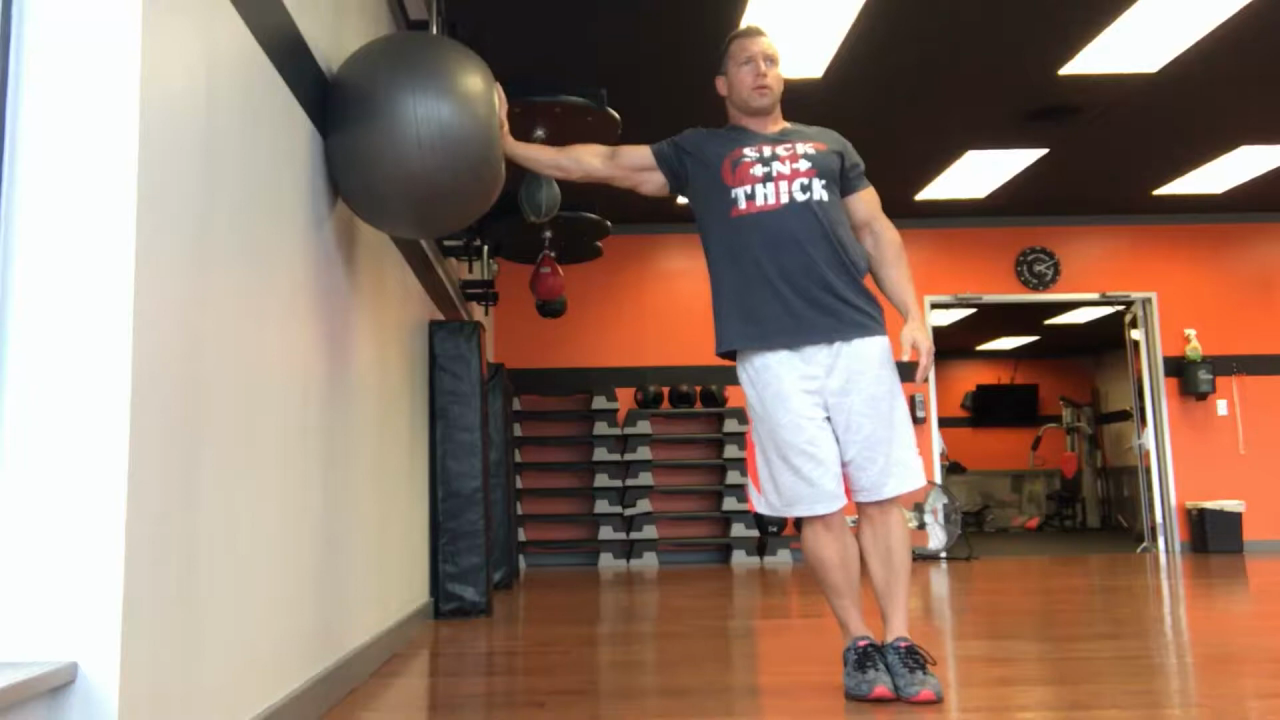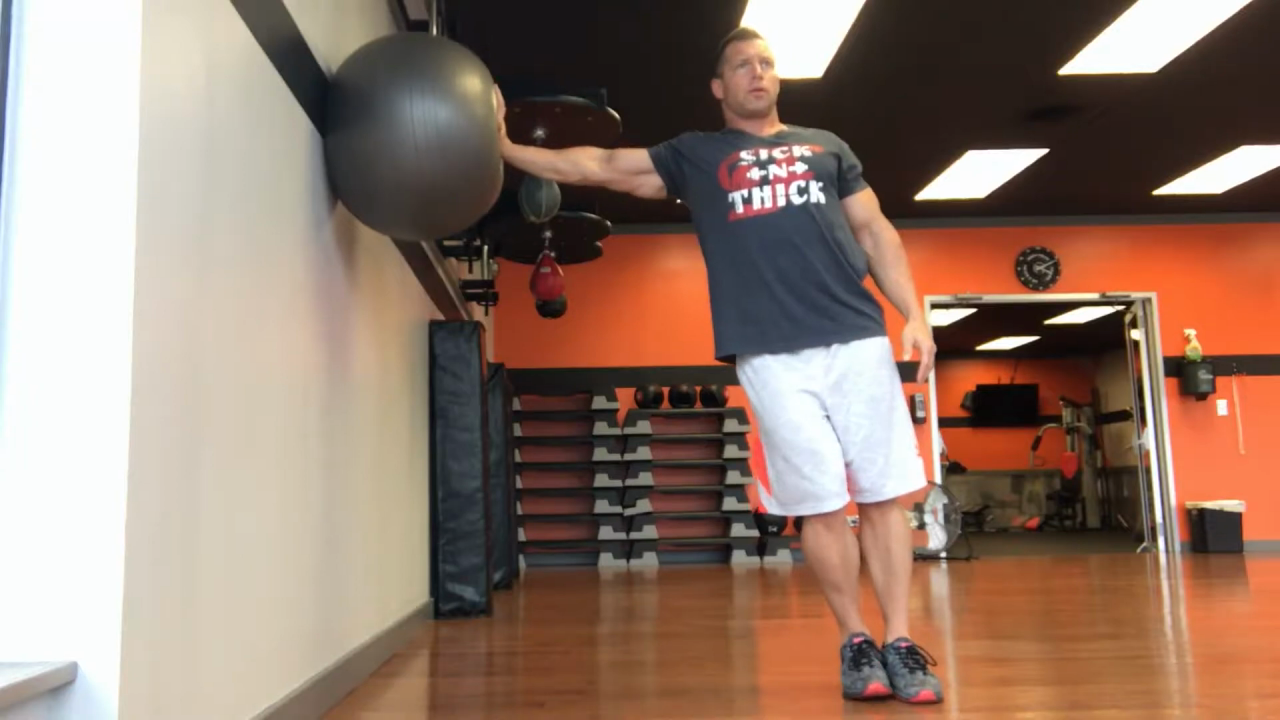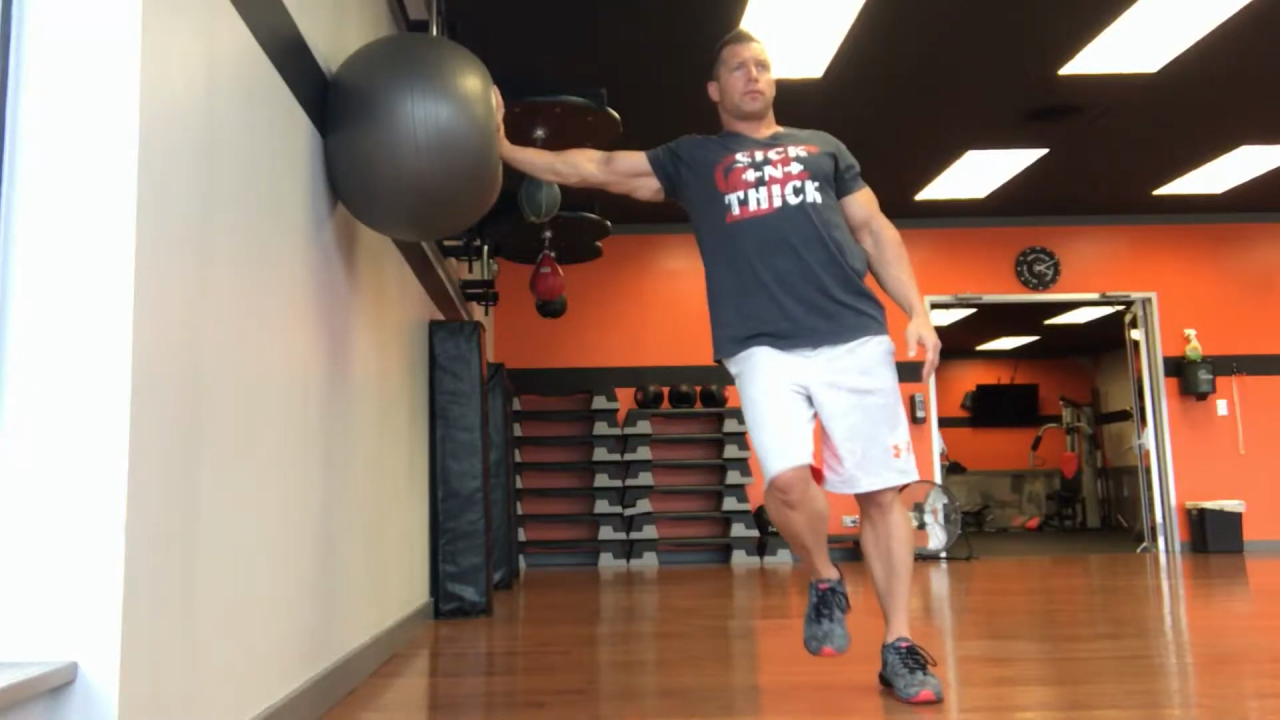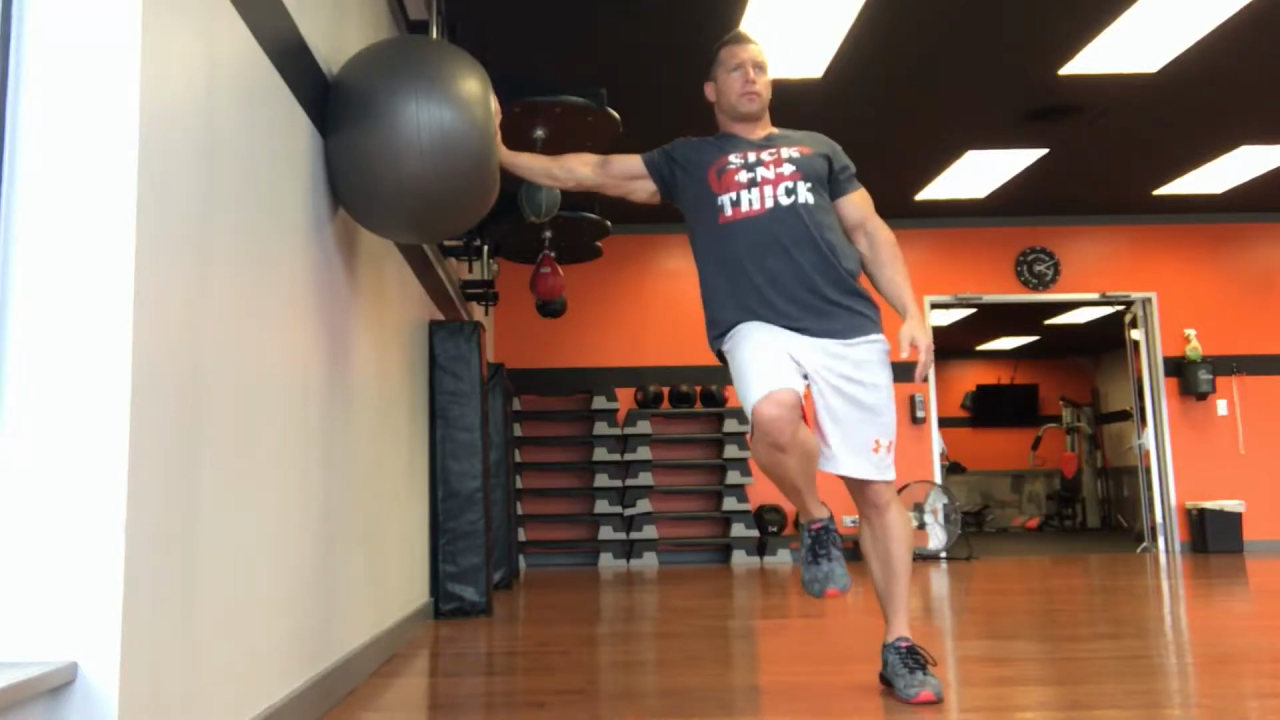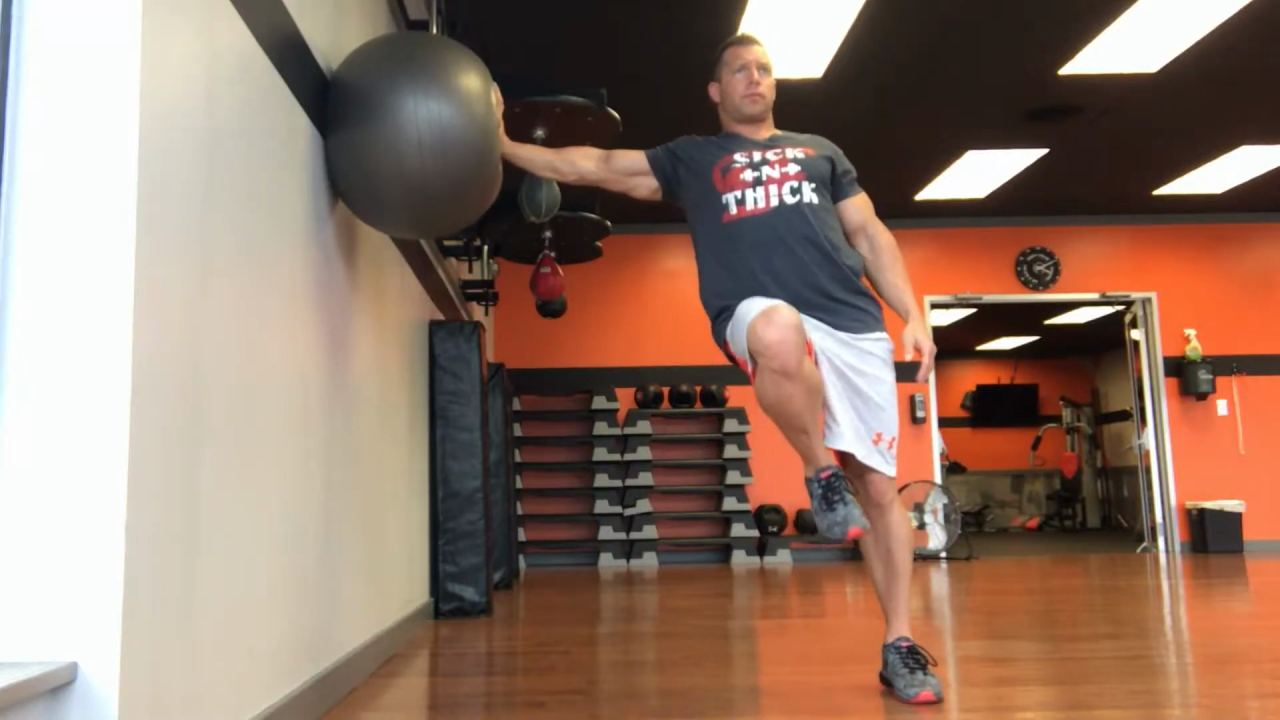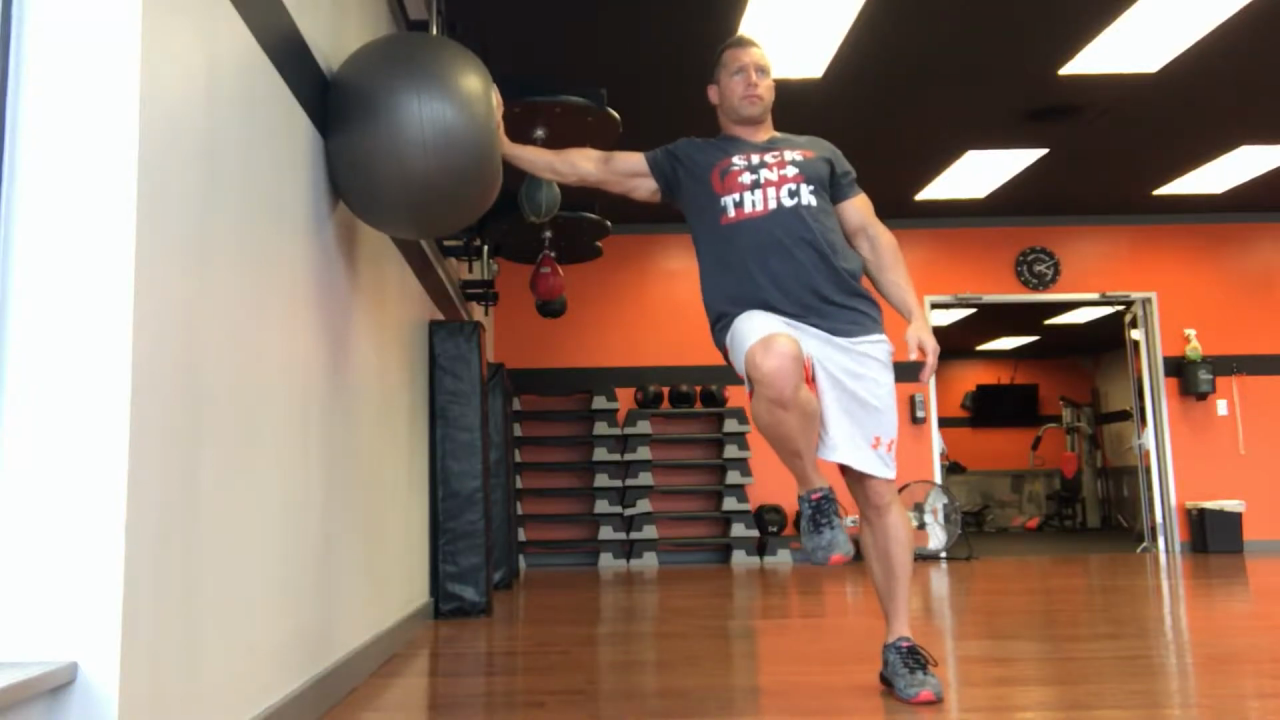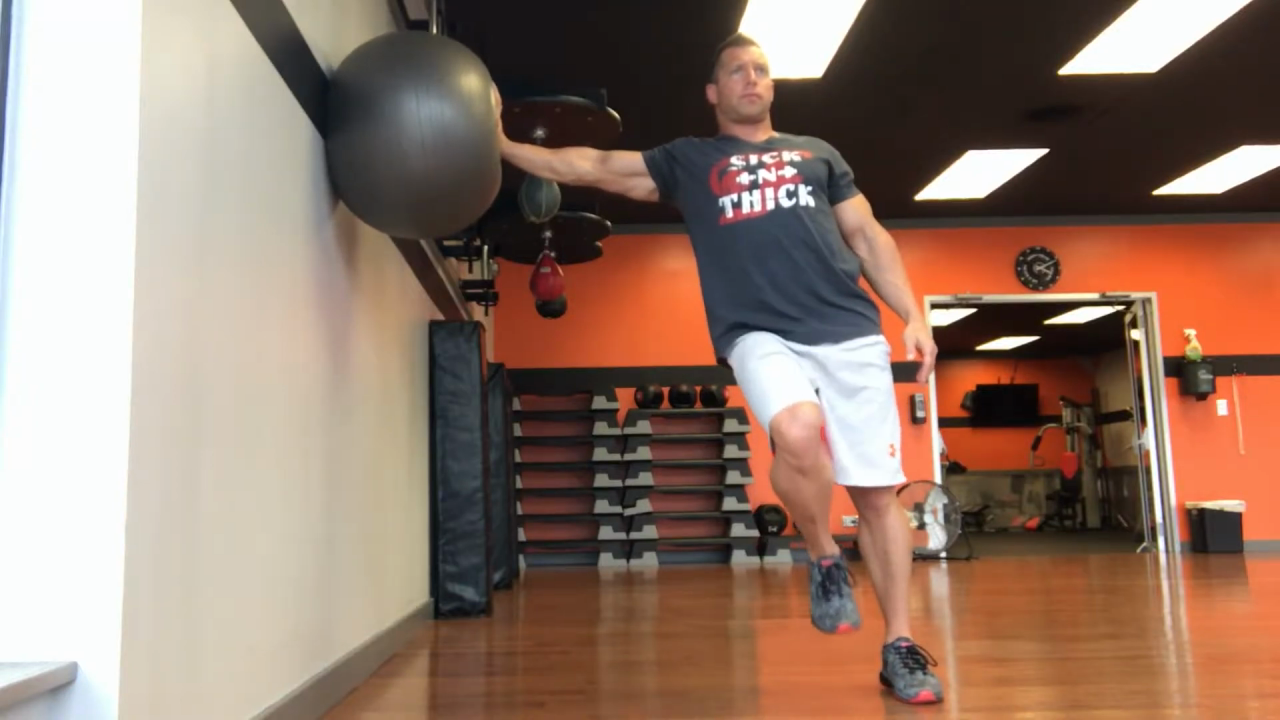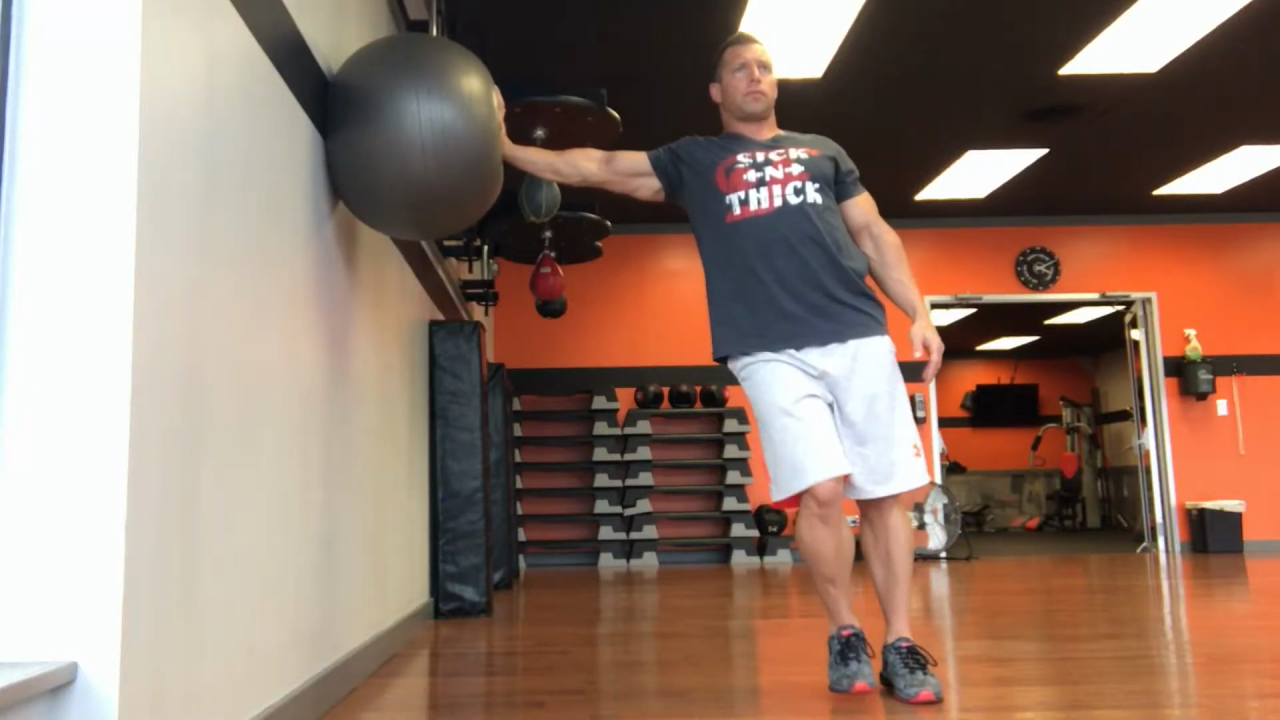
dt=0.5s
person 1, frame 1
left shoulder: (829, 144)
right shoulder: (698, 152)
left elbow: (876, 231)
right elbow: (604, 163)
left wrist: (913, 315)
right wrist: (508, 144)
left hip: (859, 340)
right hip: (772, 351)
left knee: (882, 496)
right knee: (819, 506)
left ankle: (900, 644)
right ankle: (858, 644)
person 1, frame 2
left shoulder: (826, 146)
right shoulder: (694, 155)
left elbow: (875, 233)
right elbow: (601, 165)
left wrist: (914, 315)
right wrist: (505, 148)
left hip: (858, 341)
right hip: (771, 353)
left knee: (883, 497)
right knee: (823, 504)
left ankle: (901, 645)
right ankle: (855, 641)
person 1, frame 3
left shoulder: (823, 146)
right shoulder: (692, 159)
left elbow: (875, 231)
right elbow: (598, 168)
left wrist: (917, 312)
right wrist: (504, 149)
left hip: (856, 337)
right hip: (764, 346)
left knee: (881, 492)
right knee: (787, 479)
left ankle: (899, 645)
right ankle: (825, 585)
person 1, frame 4
left shoulder: (817, 148)
right shoulder: (687, 160)
left elbow: (868, 232)
right elbow: (592, 171)
left wrist: (910, 312)
right wrist: (500, 155)
left hip: (850, 330)
right hip: (758, 329)
left knee: (877, 489)
right knee: (774, 415)
left ankle: (899, 647)
right ankle: (815, 525)
person 1, frame 5
left shoulder: (821, 150)
right shoulder: (691, 158)
left elbow: (870, 236)
right elbow: (595, 166)
left wrist: (913, 316)
right wrist: (503, 145)
left hip: (856, 326)
right hip: (761, 319)
left knee: (879, 486)
right knee: (779, 330)
left ankle: (900, 645)
right ankle: (822, 476)
person 1, frame 6
left shoulder: (820, 152)
right shoulder: (690, 160)
left elbow: (871, 236)
right elbow: (596, 167)
left wrist: (915, 316)
right wrist: (505, 147)
left hip: (854, 330)
right hip: (761, 322)
left knee: (878, 489)
right knee: (776, 365)
left ankle: (900, 647)
right ankle: (813, 496)
person 1, frame 7
left shoulder: (818, 153)
right shoulder: (687, 161)
left elbow: (868, 238)
right elbow: (593, 166)
left wrist: (913, 316)
right wrist: (502, 145)
left hip: (852, 334)
right hip: (762, 336)
left knee: (878, 492)
right knee: (798, 435)
left ankle: (899, 646)
right ankle: (824, 560)
person 1, frame 8
left shoulder: (823, 150)
right shoulder: (693, 160)
left elbow: (874, 235)
right elbow: (599, 167)
left wrist: (918, 314)
right wrist: (505, 149)
left hip: (859, 338)
right hip: (769, 350)
left knee: (885, 493)
right knee: (821, 492)
left ankle: (901, 646)
right ankle: (845, 636)
